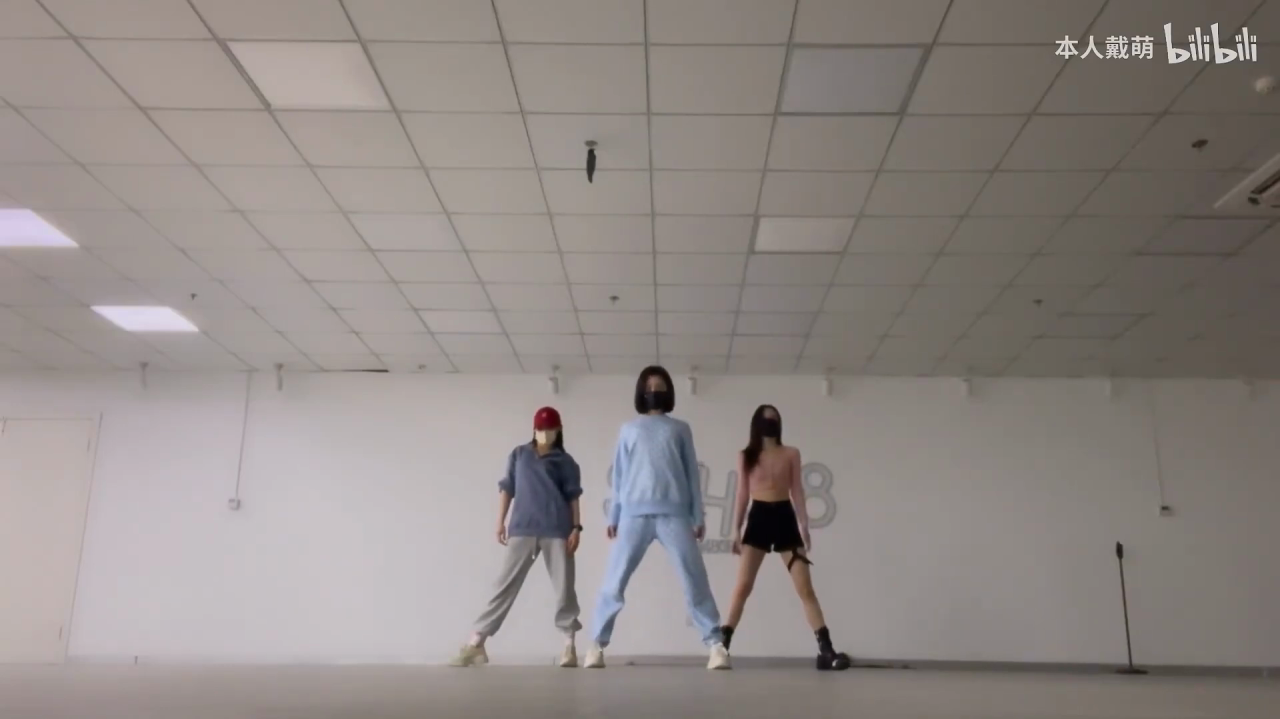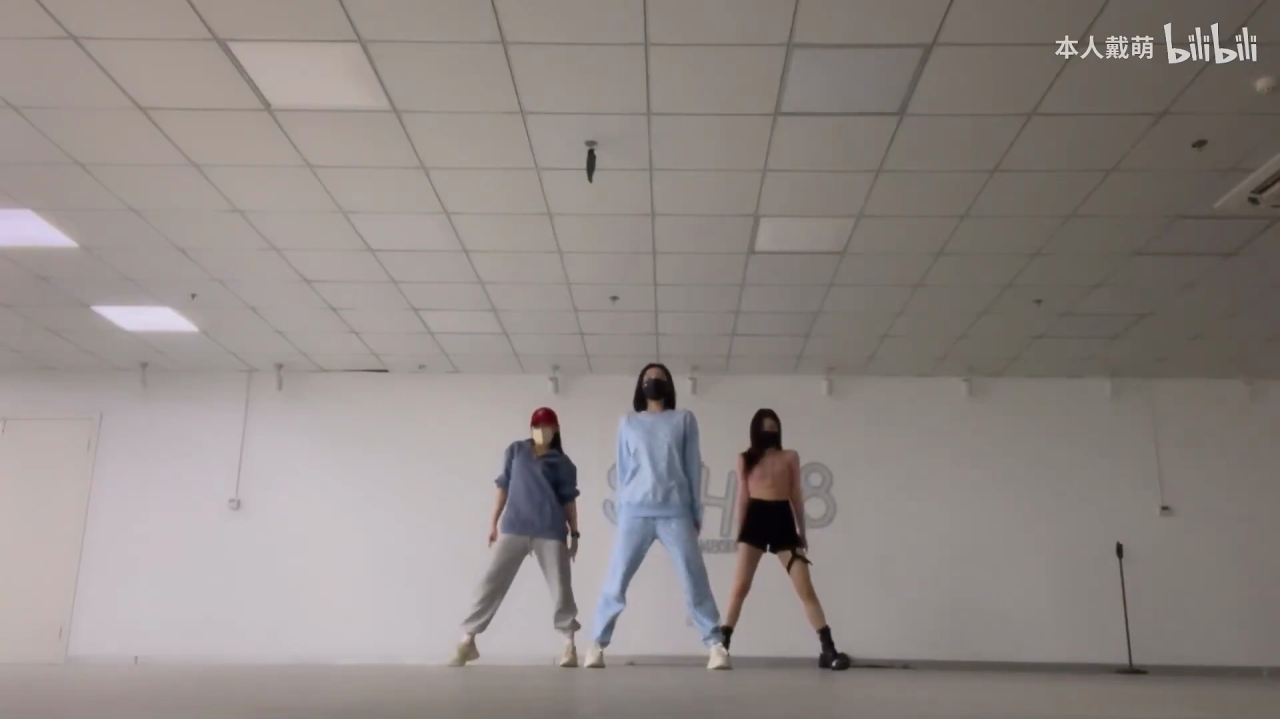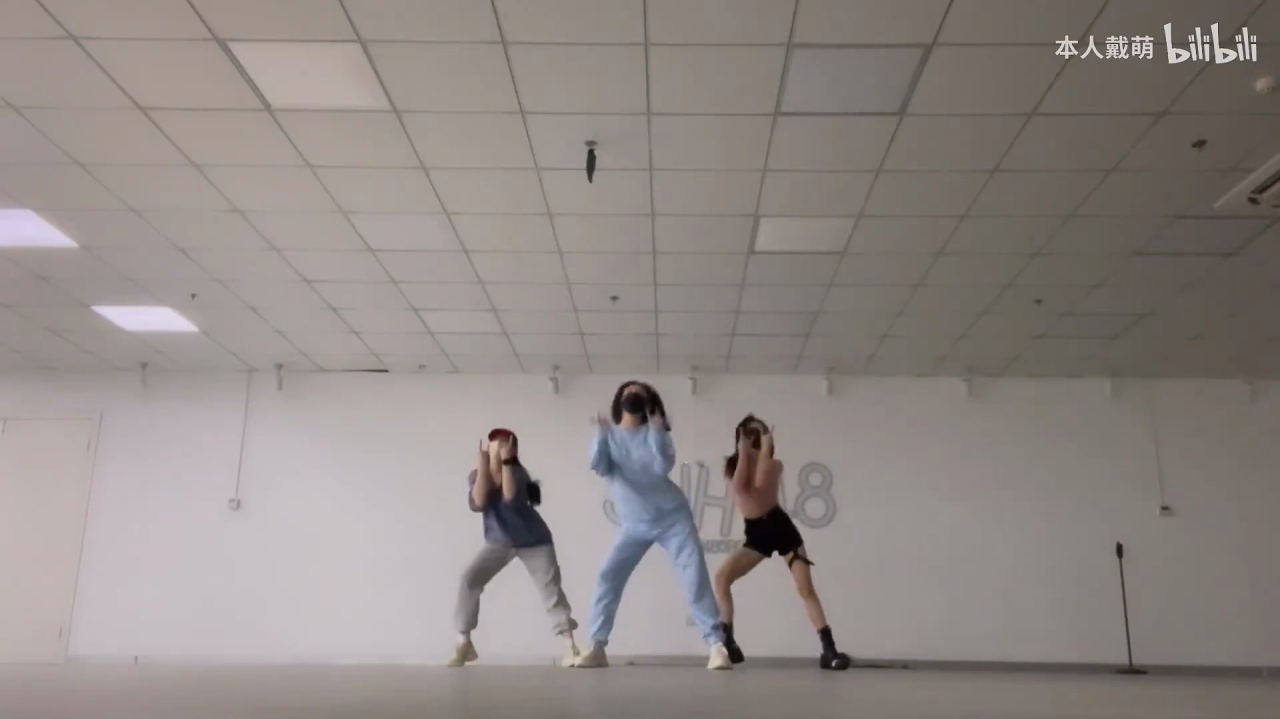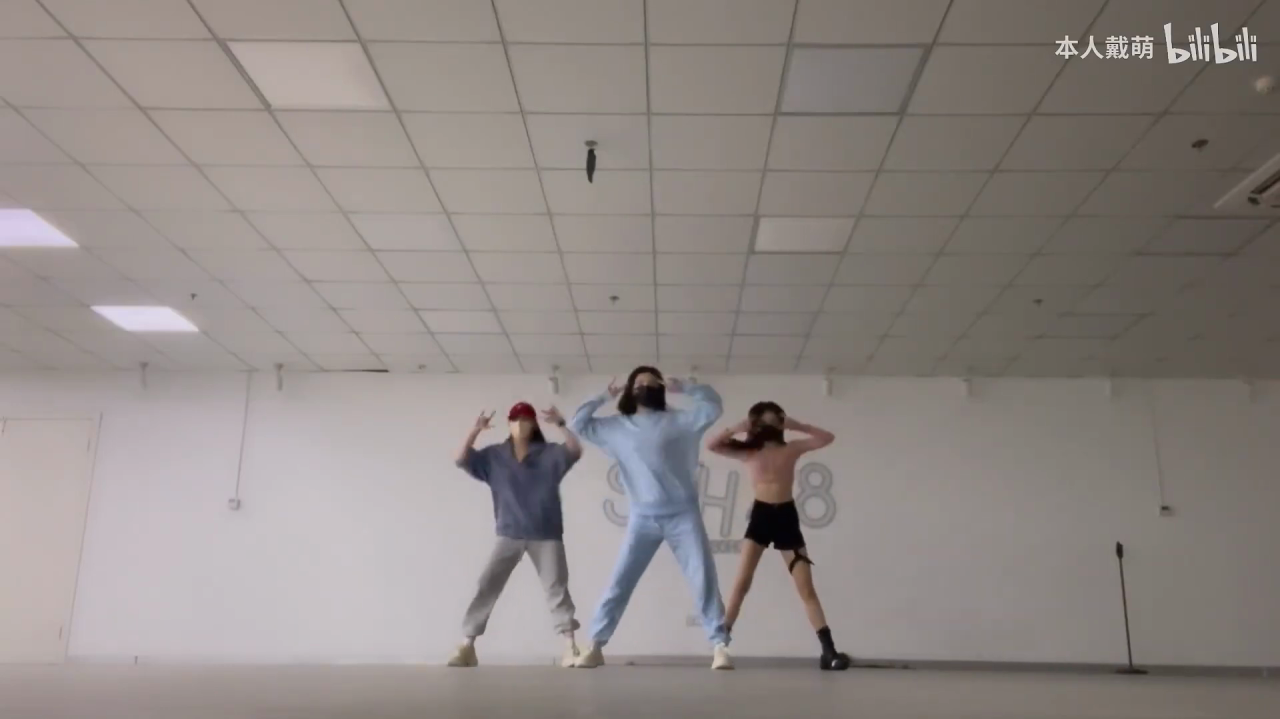
dt=0.4s
person 1, frame 1
left shoulder: (680, 428)
right shoulder: (629, 428)
left elbow: (691, 472)
right elbow: (619, 474)
left wrist: (699, 516)
right wrist: (613, 516)
left hip: (674, 513)
right hip: (634, 513)
left knee: (694, 579)
right knee: (614, 580)
left ankle: (716, 644)
right ankle: (598, 645)
person 1, frame 2
left shoulder: (684, 420)
right shoulder: (628, 423)
left elbow: (693, 467)
right elbow: (623, 470)
left wrist: (696, 512)
right wrist: (621, 513)
left hip: (675, 512)
right hip: (635, 513)
left knee: (694, 579)
right knee: (616, 579)
left ankle: (716, 645)
right ankle: (598, 645)
person 1, frame 3
left shoulder: (652, 433)
right shoulder: (608, 435)
left elbow: (664, 466)
right elbow: (597, 464)
left wrist: (658, 432)
right wrist: (601, 431)
left hip: (674, 518)
right hip: (634, 524)
left knee: (696, 579)
right knee: (608, 576)
left ankle: (717, 645)
right ankle: (597, 645)
person 1, frame 4
left shoulder: (677, 421)
right shoulder: (616, 428)
left elbow: (714, 406)
right elbow: (576, 424)
left wrist: (684, 388)
right wrist: (603, 397)
left hip: (683, 514)
right hip: (643, 517)
left knee: (703, 576)
right knee: (621, 578)
left ankle: (719, 645)
right ankle: (595, 645)
person 2, frame 1
left shoulder: (791, 454)
right shoulder: (746, 457)
left elbow: (797, 490)
right elbow: (742, 494)
left wrist: (804, 526)
right wrist: (737, 531)
left hip: (785, 519)
right hip: (758, 519)
left knee: (805, 588)
right knee: (742, 586)
left ankle: (826, 650)
right ankle: (722, 646)
person 2, frame 2
left shoulder: (790, 457)
right shoulder: (745, 459)
left elbow: (796, 494)
right elbow: (743, 496)
left wrist: (802, 529)
right wrist: (740, 531)
left hip: (783, 520)
right hip: (756, 519)
left knee: (805, 588)
right knee: (740, 586)
left ankle: (829, 649)
right ankle: (721, 646)
person 2, frame 3
left shoulder: (775, 464)
right shoulder: (732, 465)
left elbow: (760, 482)
right elbow: (739, 488)
left wrist: (765, 448)
right wrist: (744, 452)
left hip: (781, 528)
right hip: (756, 534)
left knee: (806, 589)
right knee: (721, 578)
left ankle: (829, 650)
right ankle: (728, 643)
person 2, frame 4
left shoulder: (792, 449)
right shoulder: (748, 452)
left elbow: (827, 438)
right elbow: (712, 445)
left wrist: (796, 425)
right wrist: (735, 429)
left hip: (786, 517)
right hip: (760, 517)
left knee: (806, 588)
right knee: (742, 583)
left ankle: (829, 650)
person 3, frame 1
left shoulder: (565, 461)
right shoulder: (519, 454)
left elbow: (573, 496)
right elbow: (507, 488)
left wrist: (576, 528)
right wrist: (501, 521)
left hip: (557, 530)
right hip: (522, 529)
left knee: (565, 585)
right knee: (507, 584)
left ankle: (569, 646)
right ankle: (476, 644)
person 3, frame 2
left shoulder: (562, 463)
right shoulder: (515, 451)
left elbow: (569, 499)
right elbow: (503, 487)
left wrist: (574, 534)
right wrist: (493, 522)
left hip: (549, 531)
right hip: (514, 528)
left knee: (560, 586)
right knee: (493, 581)
left ankle: (569, 646)
right ankle: (467, 641)
person 3, frame 3
left shoulder: (518, 474)
right shoulder: (476, 476)
left elbow: (510, 497)
right elbow: (478, 503)
left wrist: (505, 461)
right wrist: (483, 464)
left hip: (535, 541)
right hip: (498, 542)
left knee: (551, 588)
right knee: (469, 579)
left ankle: (570, 647)
right ankle: (464, 643)
person 3, frame 4
left shoulder: (548, 453)
right shoulder: (494, 455)
left elbow: (575, 452)
right elbow: (461, 459)
left wrist: (560, 423)
right wrist: (476, 430)
left hip: (545, 534)
right hip: (509, 535)
left knee: (556, 586)
right knee: (487, 584)
left ankle: (570, 647)
right ankle: (467, 646)
